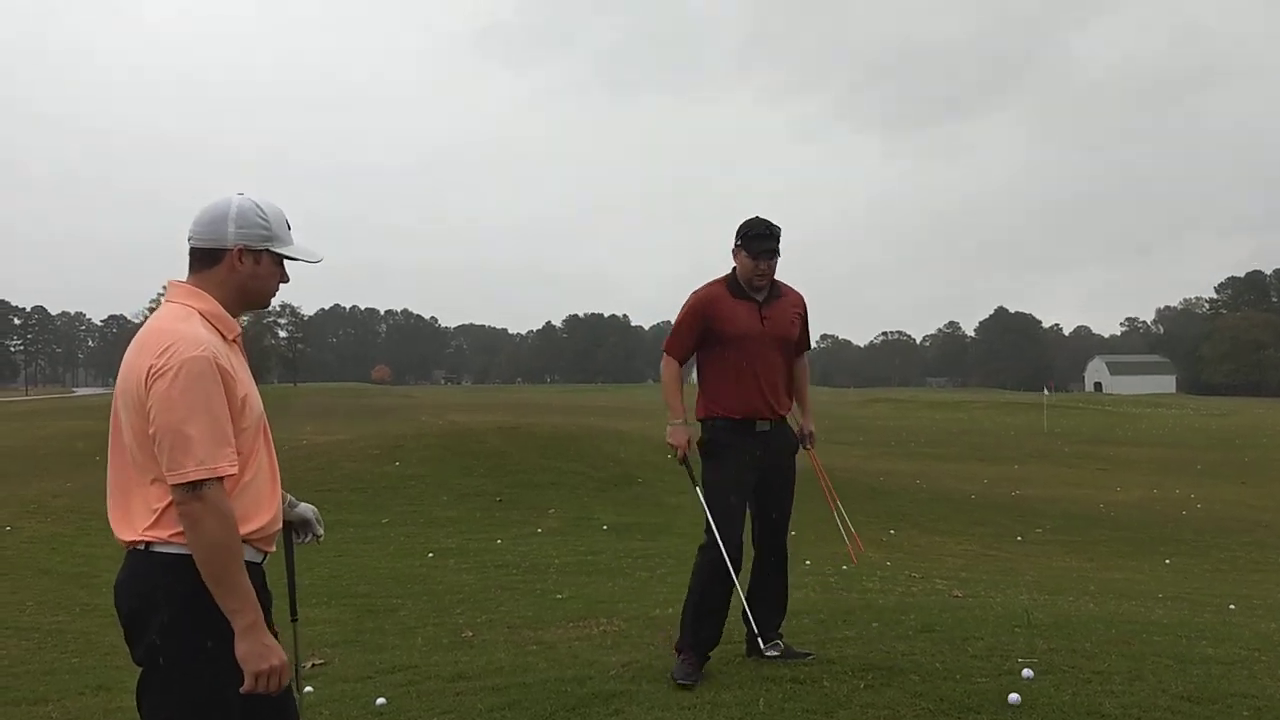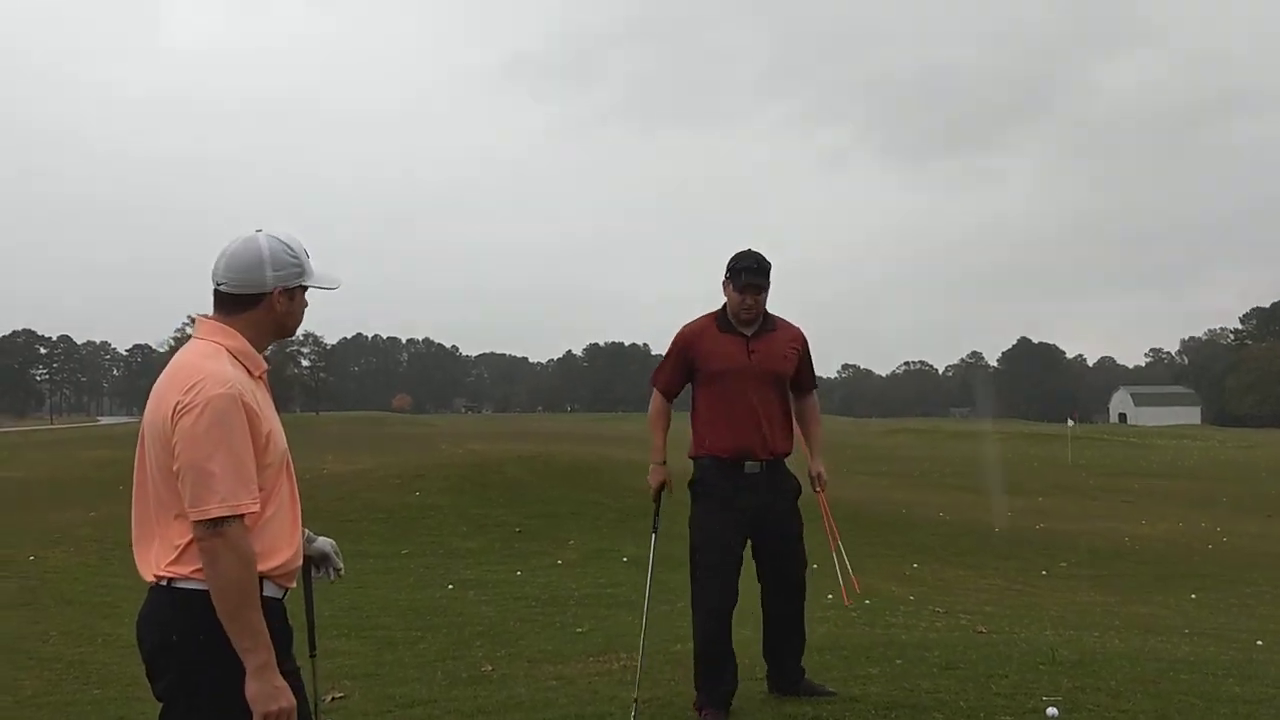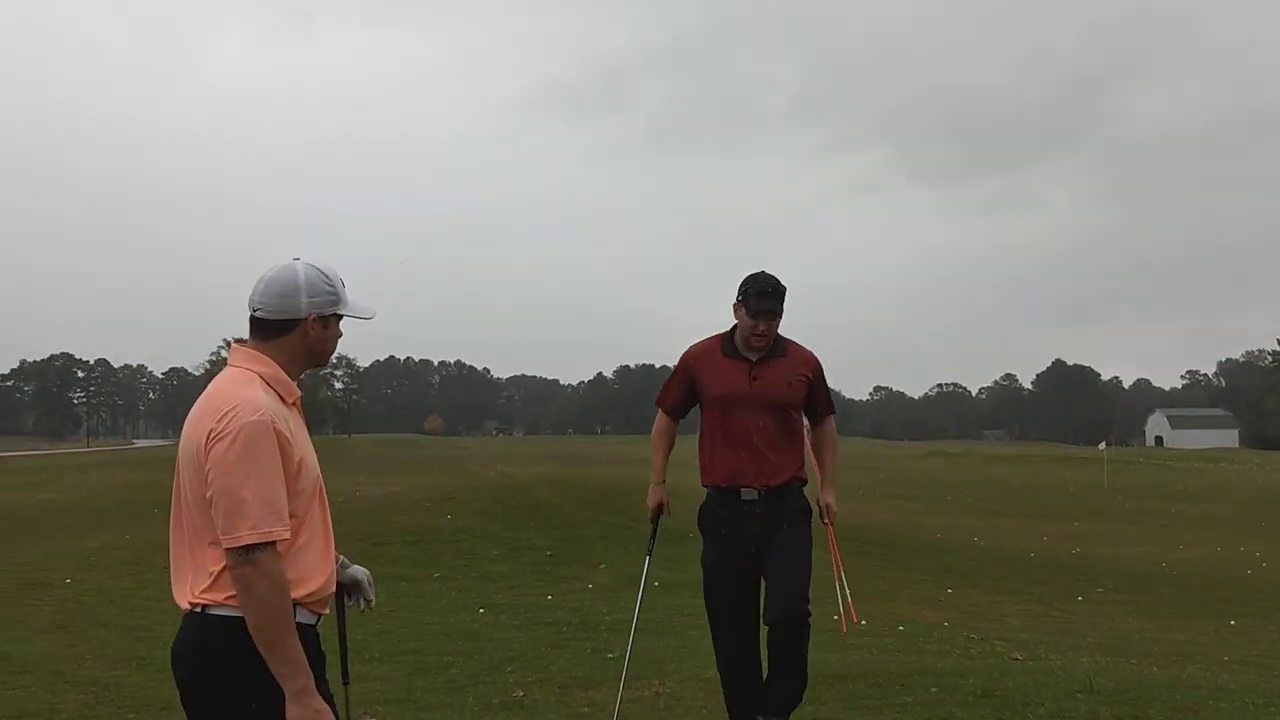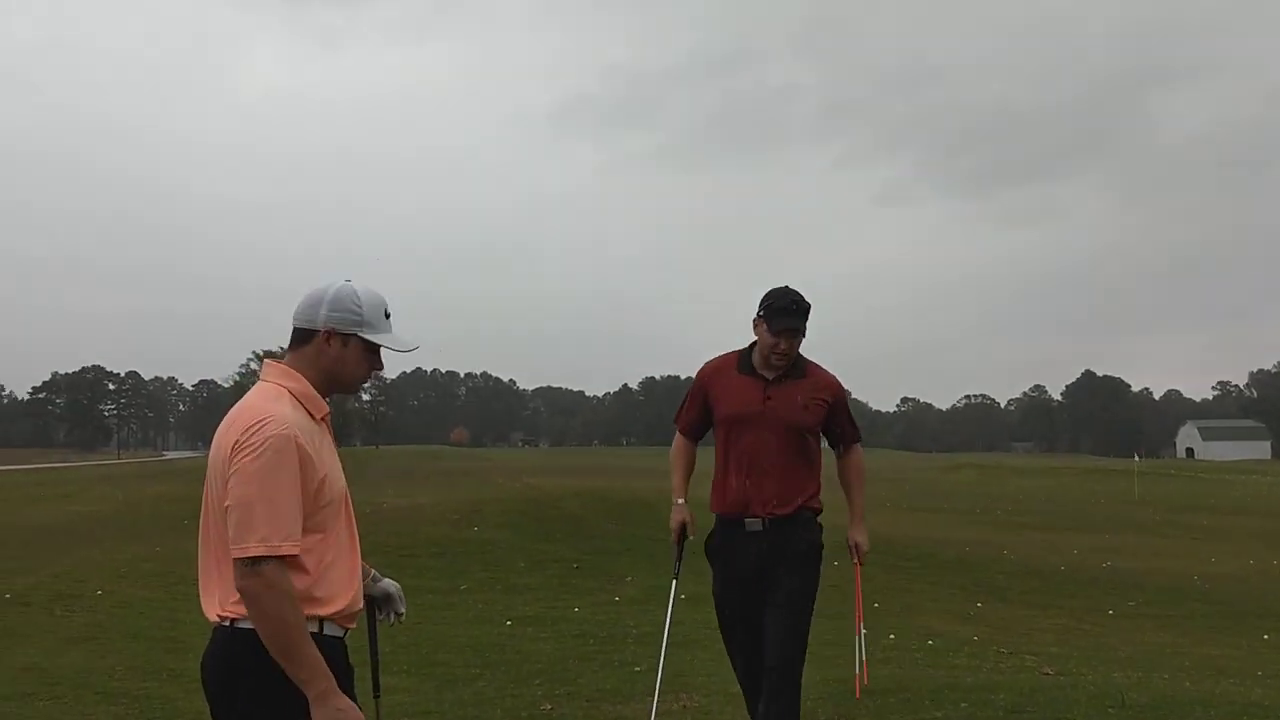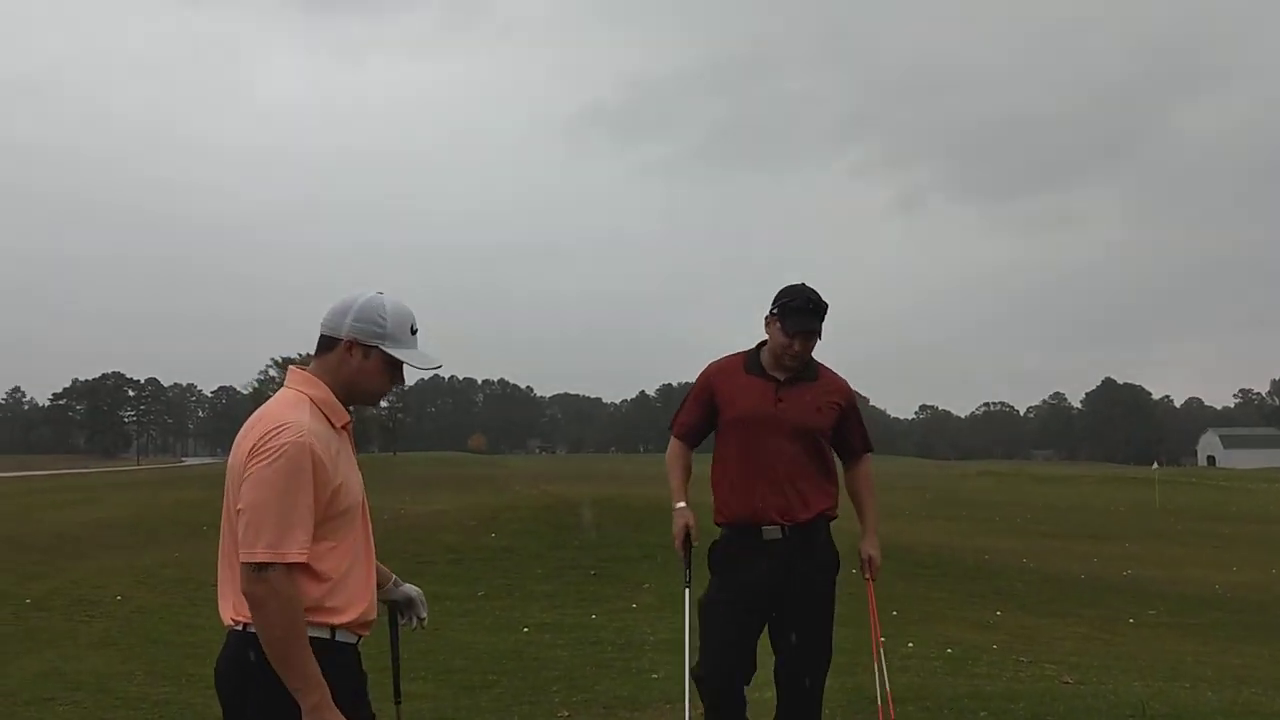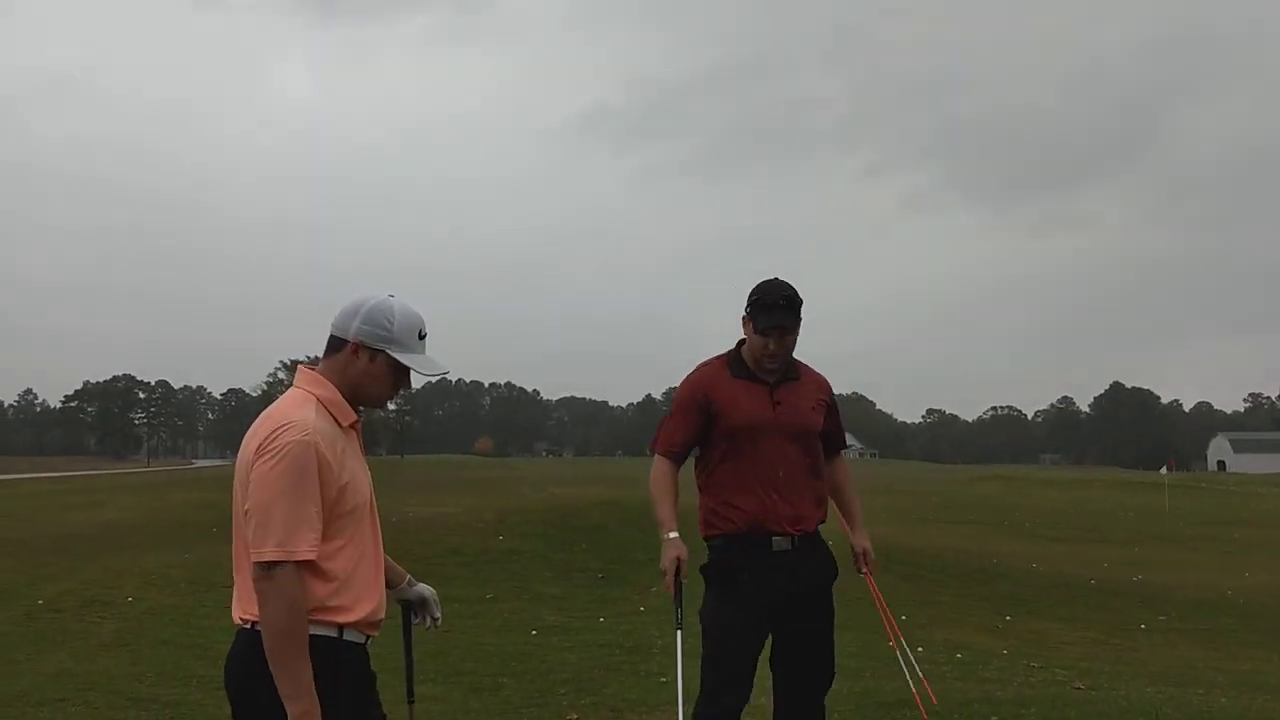
dt=0.3s
person 1, frame 1
left shoulder: (203, 335)
right shoulder: (190, 349)
right elbow: (197, 498)
left wrist: (278, 504)
right wrist: (249, 627)
left hip: (214, 579)
right hip: (190, 588)
person 1, frame 2
left shoulder: (226, 370)
right shoulder: (216, 386)
right elbow: (218, 535)
left wrist: (299, 538)
right wrist: (259, 667)
left hip: (237, 610)
right hip: (213, 623)
person 1, frame 3
left shoulder: (263, 399)
right shoulder: (250, 413)
right elbow: (250, 562)
left wrist: (336, 565)
left hip: (271, 638)
right hip: (246, 649)
person 1, frame 4
left shoulder: (296, 415)
right shoulder: (275, 426)
right elbow: (259, 573)
left wrist: (366, 578)
left hip: (300, 650)
right hip: (274, 663)
person 1, frame 5
left shoulder: (324, 424)
right shoulder: (292, 433)
right elbow: (265, 579)
left wrist: (387, 583)
left hip: (318, 657)
right hip: (284, 668)
person 1, frame 6
left shoulder: (334, 424)
right shoulder: (298, 433)
right elbow: (275, 577)
left wrist: (401, 582)
left hip: (331, 657)
right hip: (293, 665)
person 2, frame 1
left shoulder: (793, 302)
right shoulder: (707, 301)
right elbow: (672, 360)
left wrist: (805, 414)
right wrist: (677, 423)
left hip: (776, 436)
right hip: (727, 438)
left knee: (774, 541)
right knee: (724, 544)
left ankle: (766, 637)
right ankle: (692, 648)
person 2, frame 2
left shoulder: (792, 338)
right shoulder: (695, 336)
left elbow: (805, 396)
right elbow: (661, 396)
left wrist: (815, 455)
right wrist: (657, 461)
left hip: (774, 478)
right hip: (718, 481)
left knee: (787, 581)
right knee: (714, 592)
left ankle: (786, 673)
person 2, frame 3
left shoulder: (804, 363)
right shoulder: (699, 359)
left elbow: (822, 422)
right elbow: (667, 417)
left wrist: (827, 486)
right wrist: (657, 481)
left hip: (784, 507)
right hip: (724, 509)
left knee: (788, 614)
right knee: (731, 626)
person 2, frame 4
left shoulder: (824, 386)
right shoulder: (714, 375)
left elbow: (849, 449)
right elbow: (685, 437)
left wrist: (857, 521)
right wrist: (679, 500)
left hip: (795, 539)
right hip: (733, 537)
left knee: (782, 659)
right knee: (749, 655)
person 2, frame 5
left shoulder: (835, 391)
right shoulder: (720, 377)
left elbow: (857, 461)
right elbow: (680, 442)
left wrist: (870, 534)
right wrist: (680, 504)
left hip: (809, 550)
right hip: (740, 547)
left knee: (802, 677)
right knee: (719, 672)
person 2, frame 6
left shoulder: (816, 387)
right shoulder: (706, 383)
left elbow: (832, 460)
right elbow: (665, 459)
left wrist: (857, 528)
right wrist: (671, 534)
left hip: (807, 558)
right hip: (737, 559)
